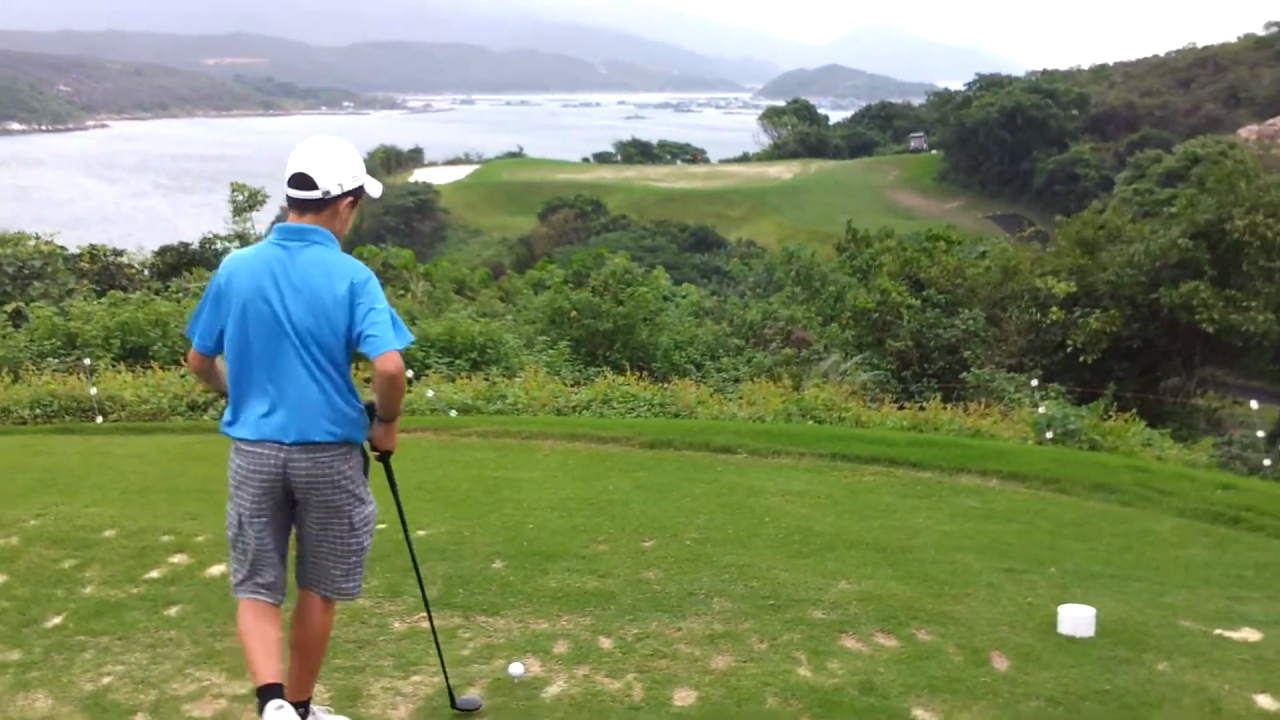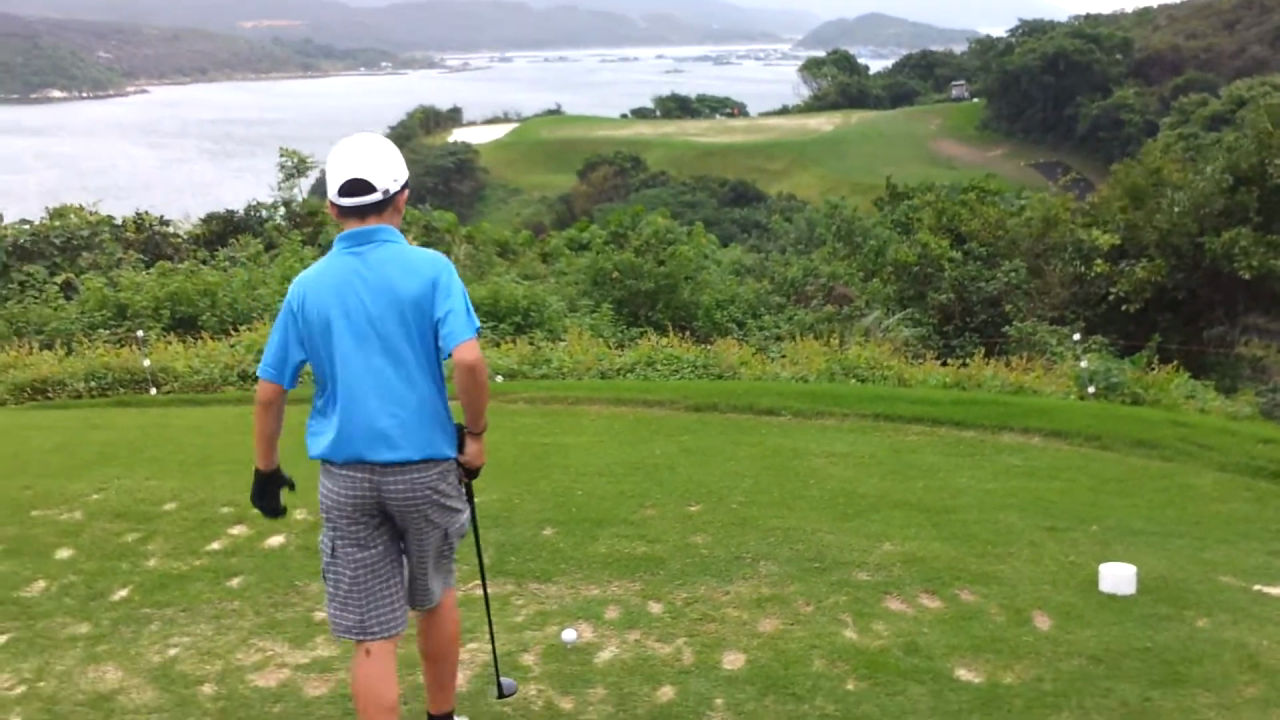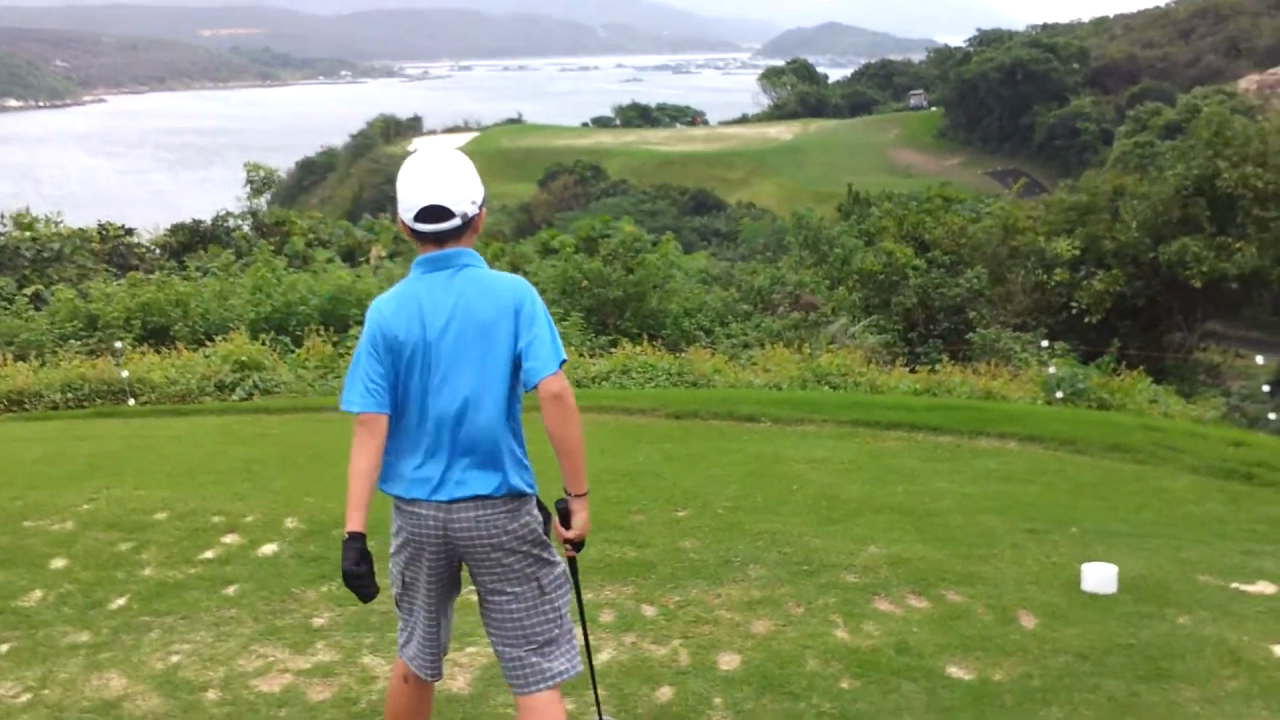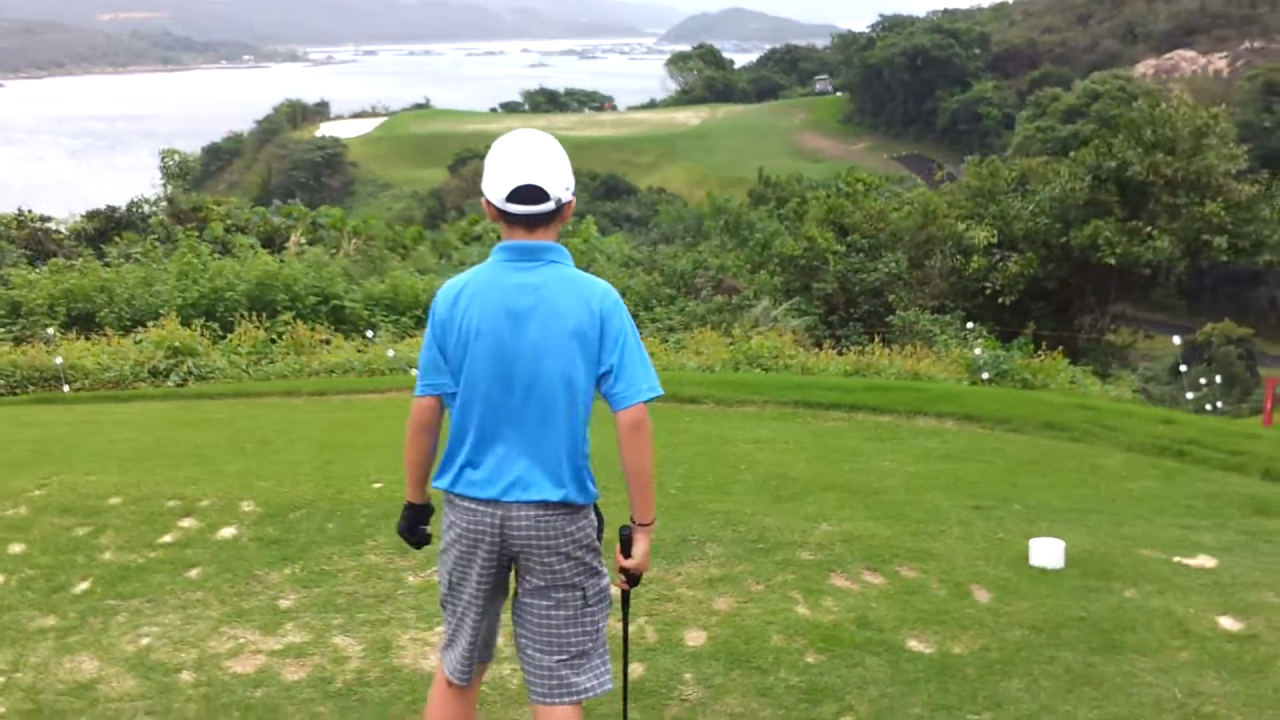
dt=0.4s
person 1, frame 1
left shoulder: (235, 269)
right shoulder: (352, 277)
left elbow: (198, 363)
right elbow: (390, 367)
right wrist: (387, 421)
left hip: (255, 453)
right hip: (329, 455)
left knee: (256, 591)
right knee: (319, 591)
person 1, frame 2
left shoulder: (307, 286)
right shoulder: (430, 268)
left elbow: (269, 391)
right elbow: (469, 361)
left wrist: (265, 470)
right wrist: (475, 433)
left hip: (344, 478)
right hip: (424, 467)
left knee: (373, 634)
right knee: (435, 595)
person 1, frame 3
left shoulder: (386, 312)
right shoulder: (514, 295)
left elbow: (370, 427)
right elbow: (556, 394)
left wrist: (354, 534)
right wrist: (578, 497)
left hip: (418, 512)
right hip: (501, 512)
left knee: (417, 658)
person 1, frame 4
left shoulder: (454, 296)
right shoulder: (597, 301)
left elbow: (426, 415)
right elbow: (633, 421)
left wrist: (414, 499)
right wrist: (643, 527)
left hip: (468, 510)
right hip: (557, 518)
left knee: (458, 664)
